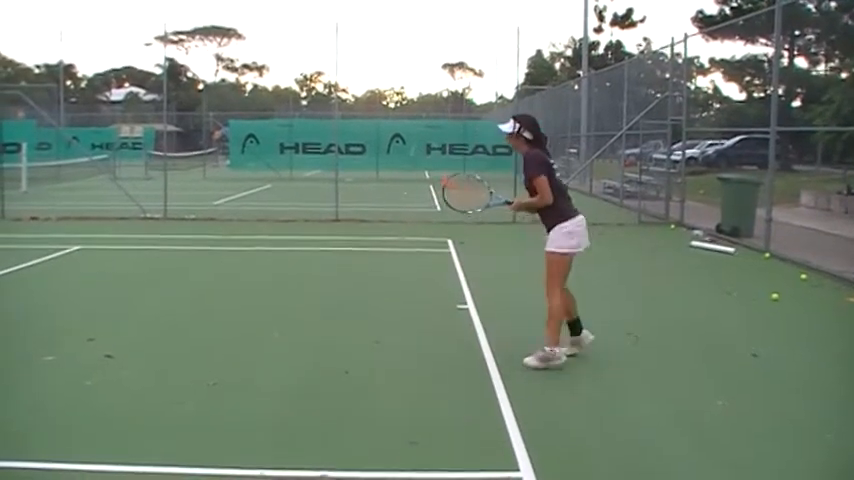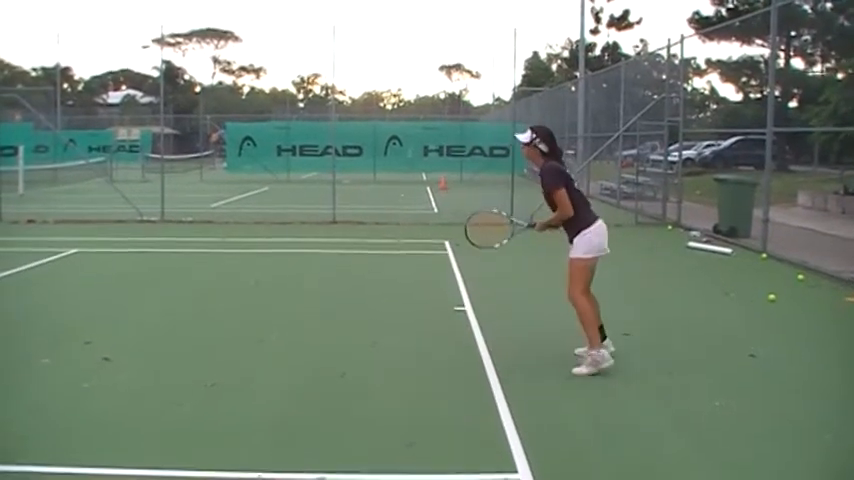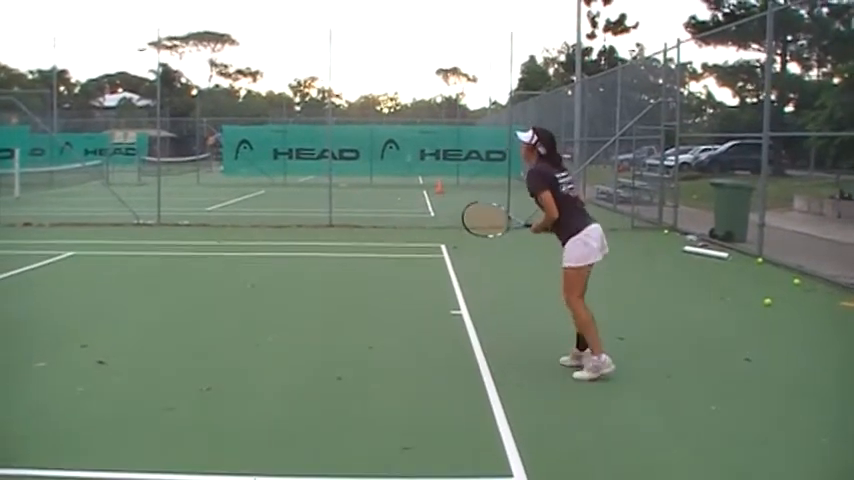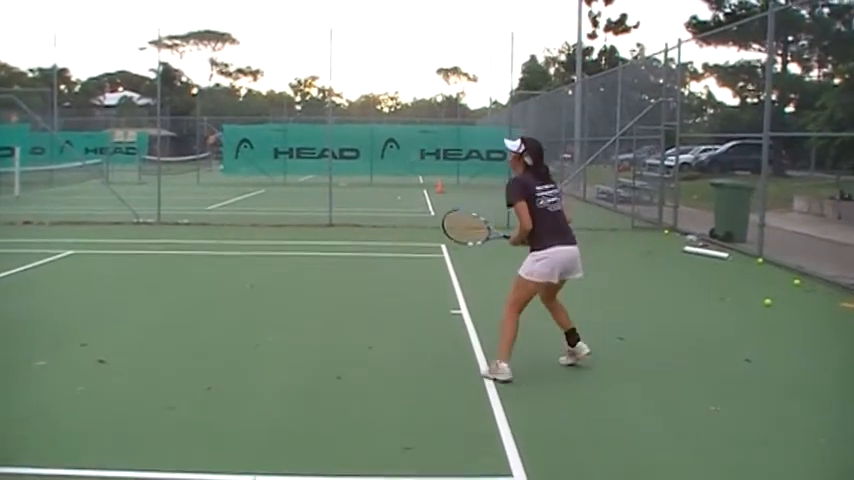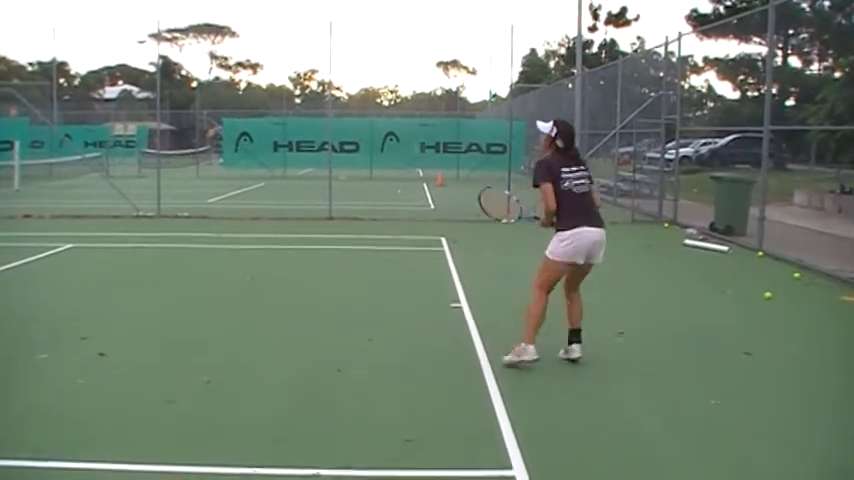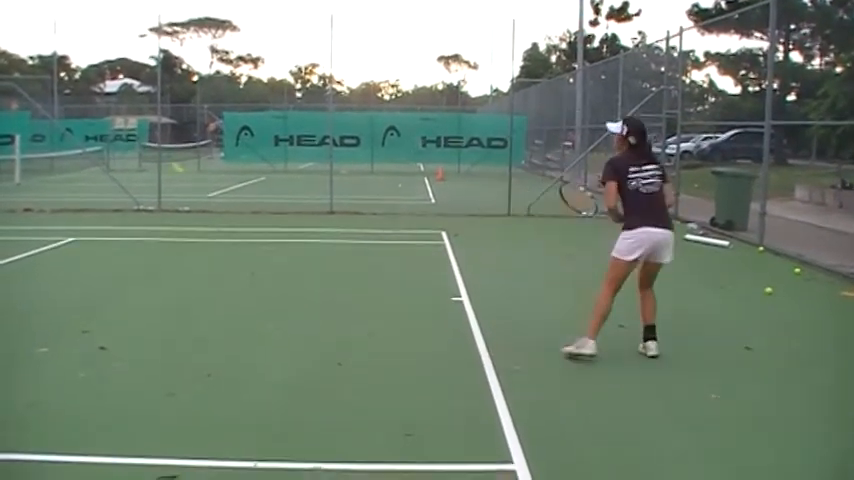
dt=0.4s
person 1, frame 1
left shoulder: (531, 158)
right shoulder: (540, 155)
left elbow: (546, 199)
left wrist: (522, 204)
right wrist: (526, 204)
left hip: (564, 227)
right hip: (570, 223)
left knee: (553, 289)
right knee: (558, 286)
left ankle: (552, 350)
right ankle: (578, 335)
person 1, frame 2
left shoulder: (549, 171)
right shoulder: (553, 167)
left elbow: (567, 211)
left wrist: (546, 224)
right wrist: (550, 223)
left hip: (587, 233)
right hip: (590, 230)
left knee: (576, 294)
right knee: (583, 291)
left ankle: (598, 353)
right ankle: (601, 341)
person 1, frame 3
left shoulder: (536, 173)
right shoulder: (557, 169)
left elbow: (553, 214)
left wrist: (539, 227)
right wrist: (549, 226)
left hip: (579, 238)
right hip: (590, 230)
left knee: (573, 299)
right knee: (575, 296)
left ankle: (599, 359)
right ankle: (582, 350)
person 1, frame 4
left shoulder: (517, 183)
right shoulder: (548, 181)
left elbow: (526, 225)
right elbow: (564, 218)
left wrist: (516, 240)
left hip: (546, 253)
right hip: (570, 249)
left knee: (513, 308)
right knee: (548, 297)
left ankle: (502, 365)
right ankle: (576, 346)
person 1, frame 5
left shoulder: (545, 164)
right shoulder: (580, 164)
left elbow: (551, 206)
right elbow: (596, 202)
left wrist: (546, 221)
left hip: (573, 234)
right hip: (597, 232)
left knee: (540, 289)
right knee: (571, 288)
left ankle: (527, 347)
right ankle: (573, 345)
person 1, frame 6
left shoulder: (615, 164)
right shoulder: (655, 163)
left elbow: (611, 204)
right elbow: (669, 201)
left wrist: (618, 218)
left hip: (637, 233)
right hip: (664, 232)
left knee: (608, 289)
right knee: (645, 287)
left ankle: (588, 342)
right ankle: (650, 341)
